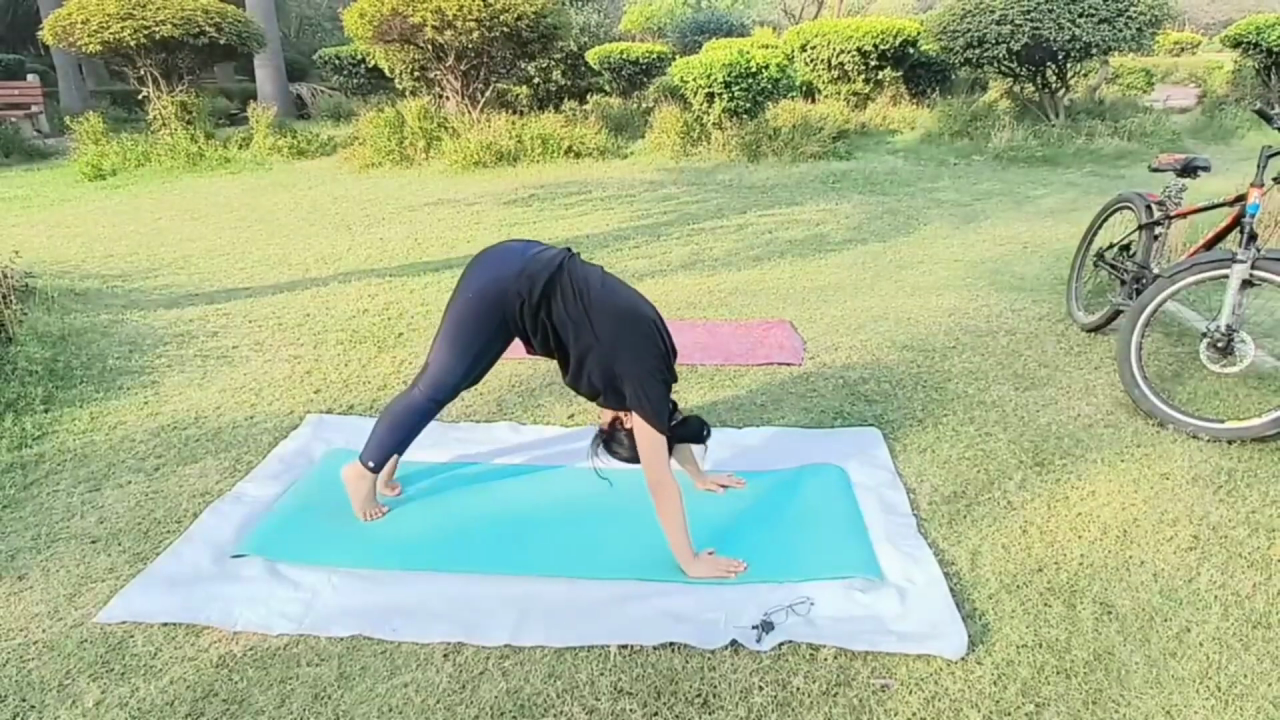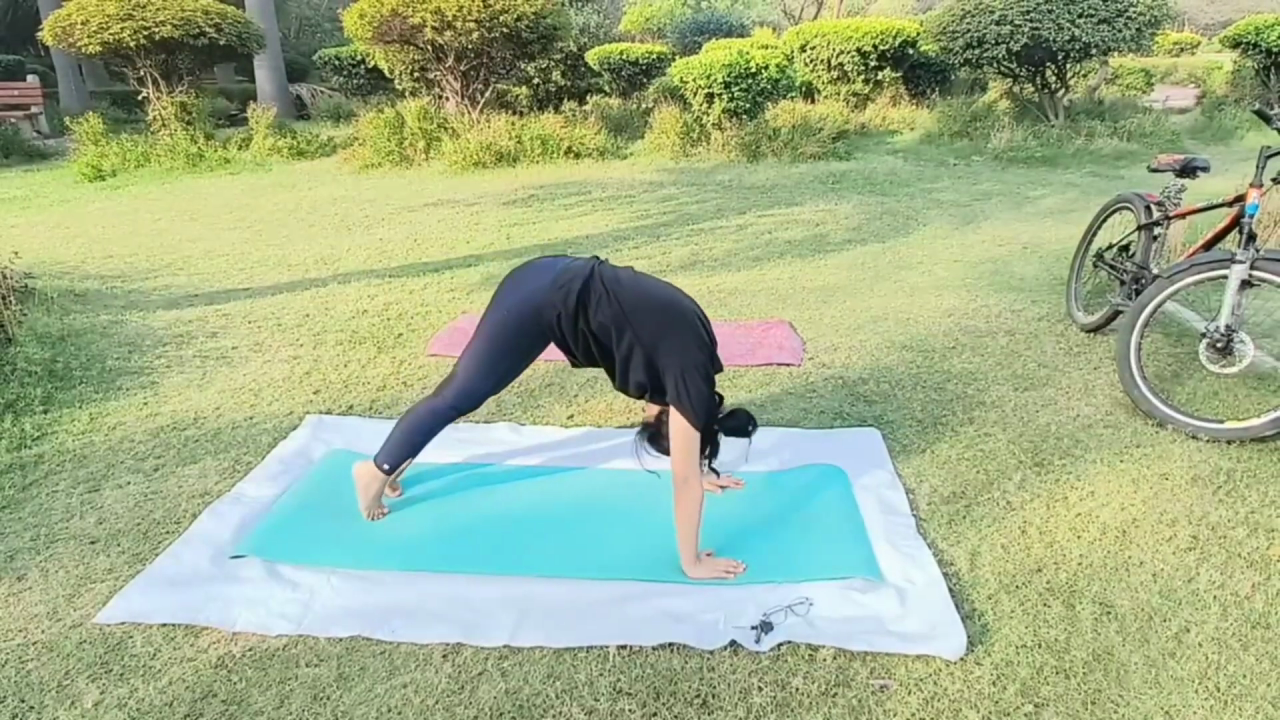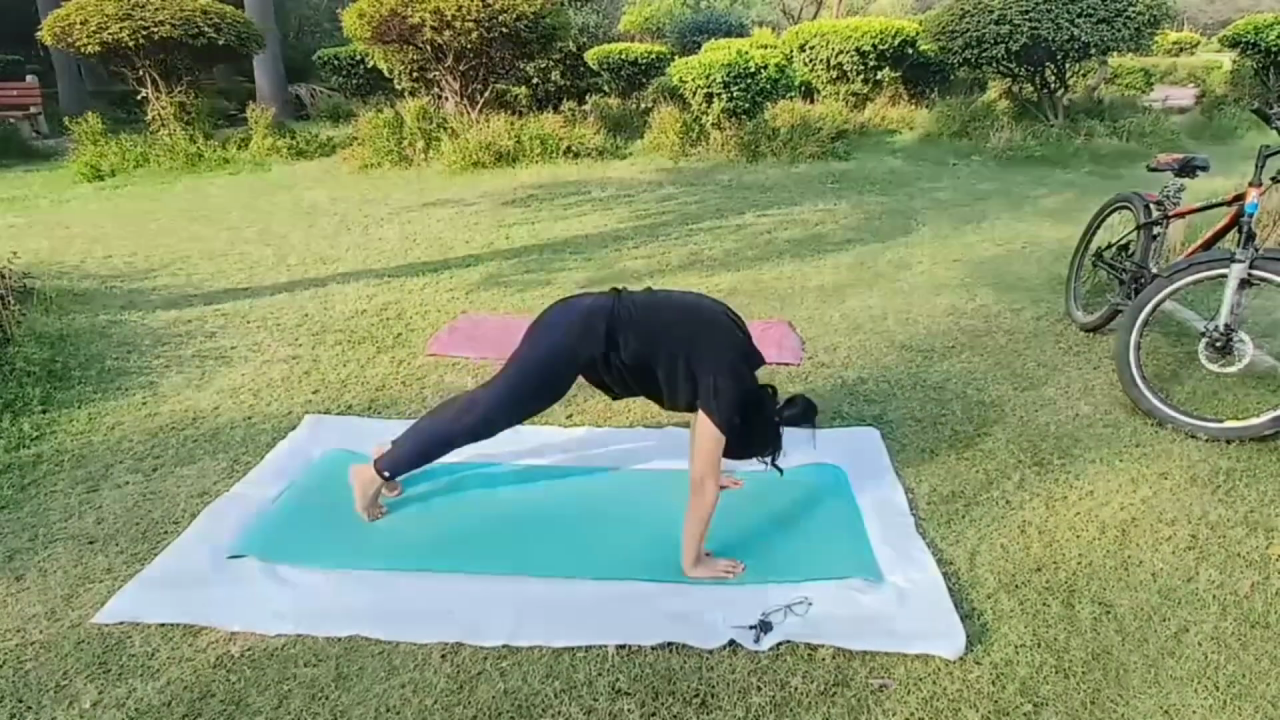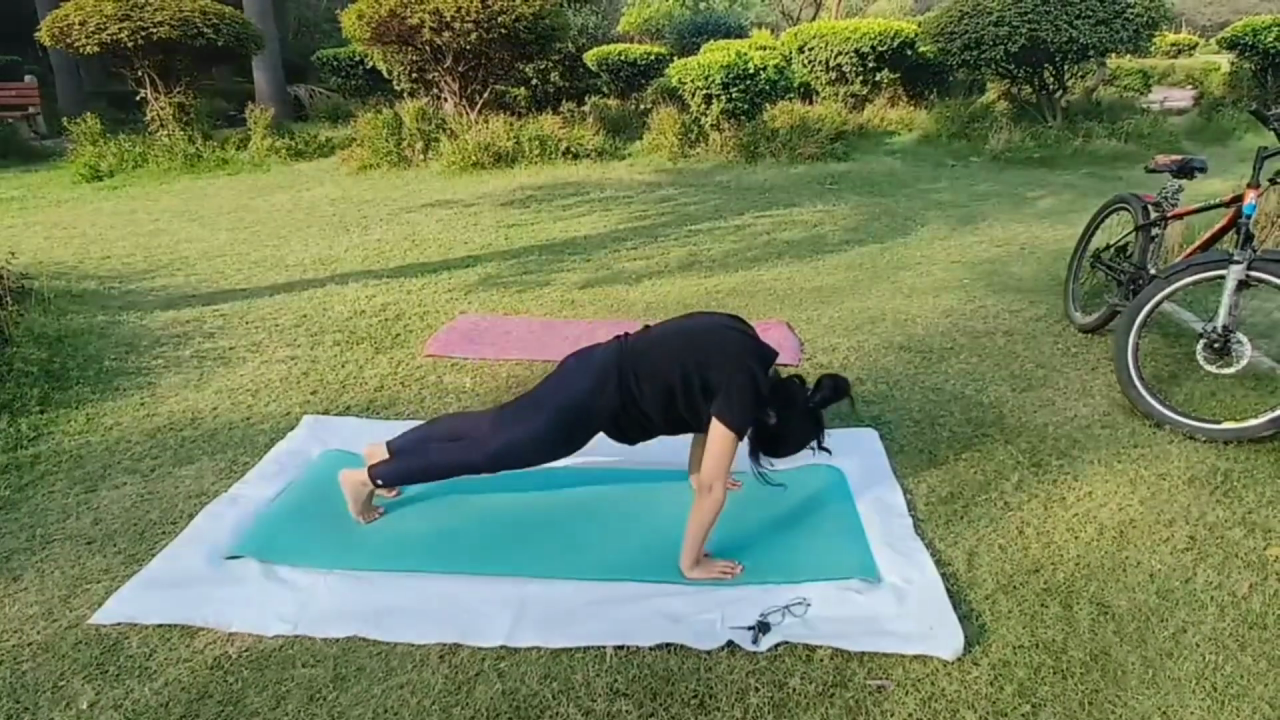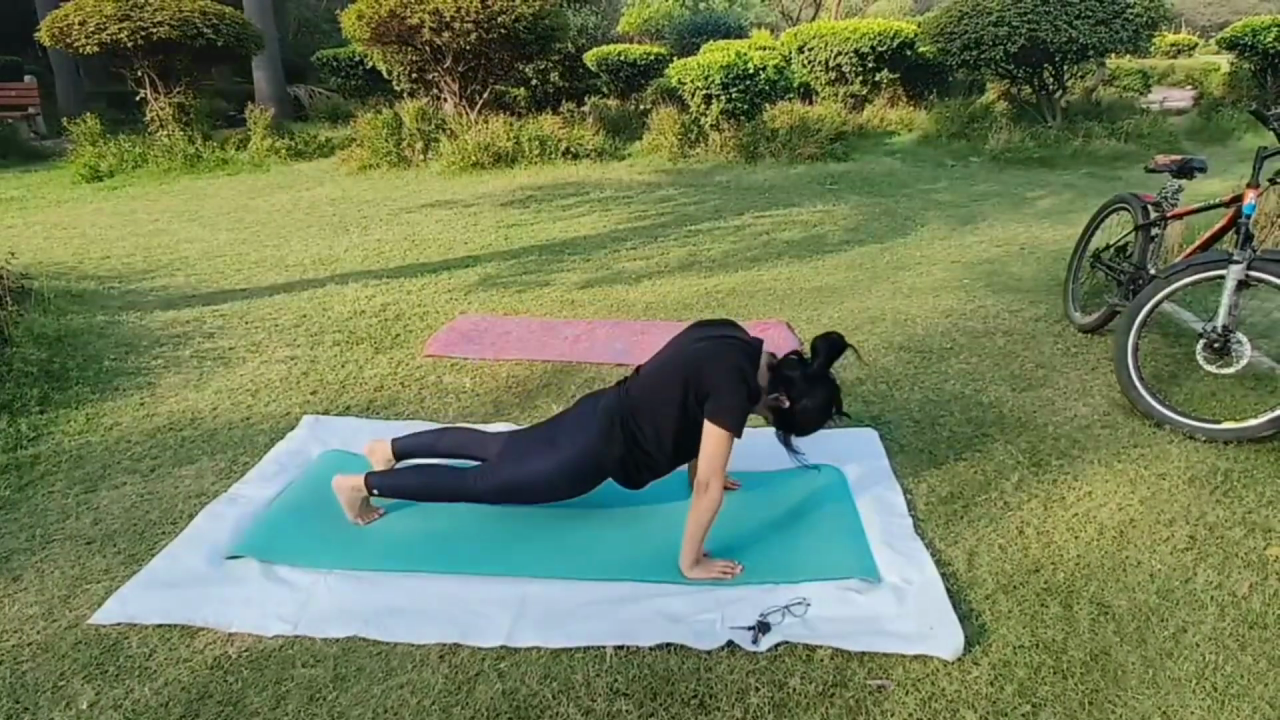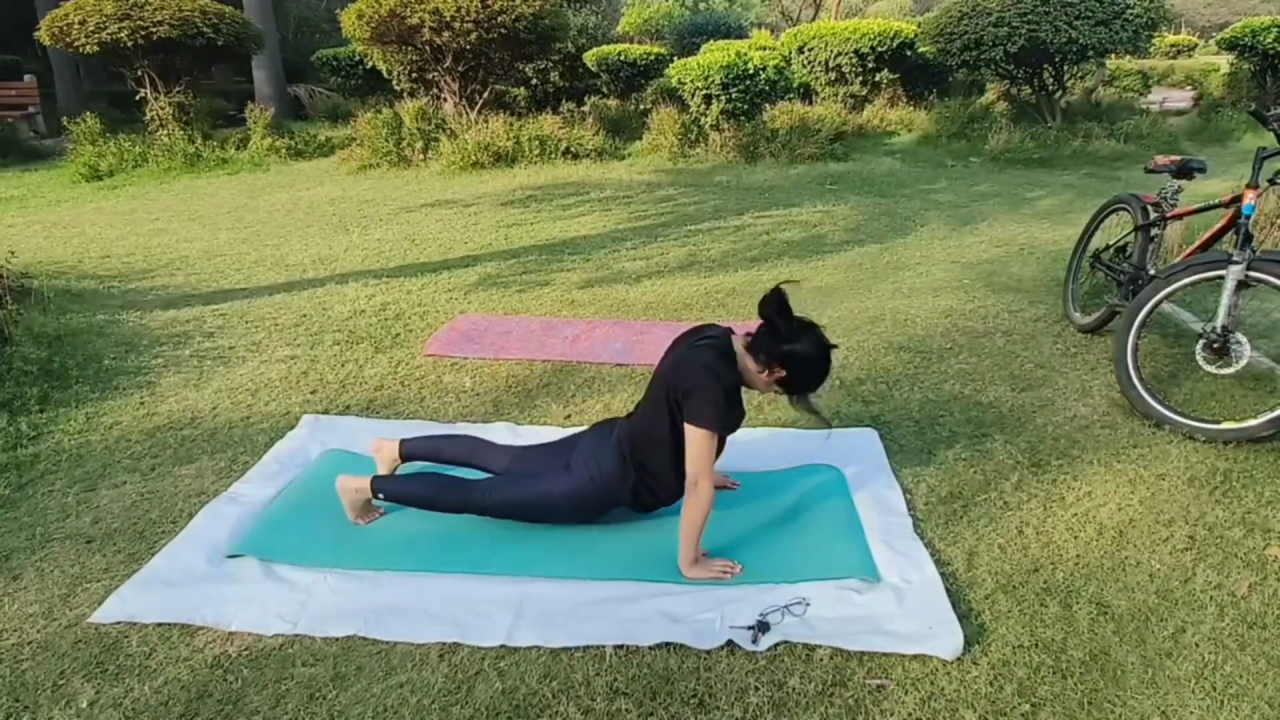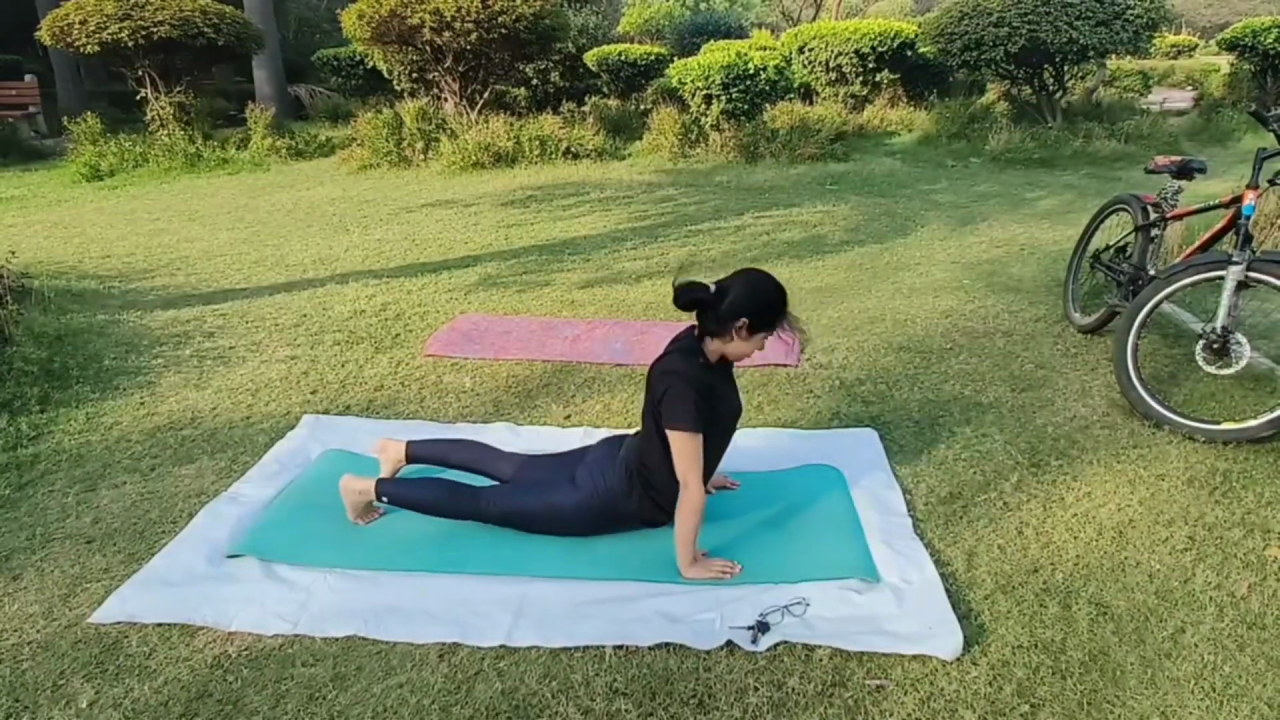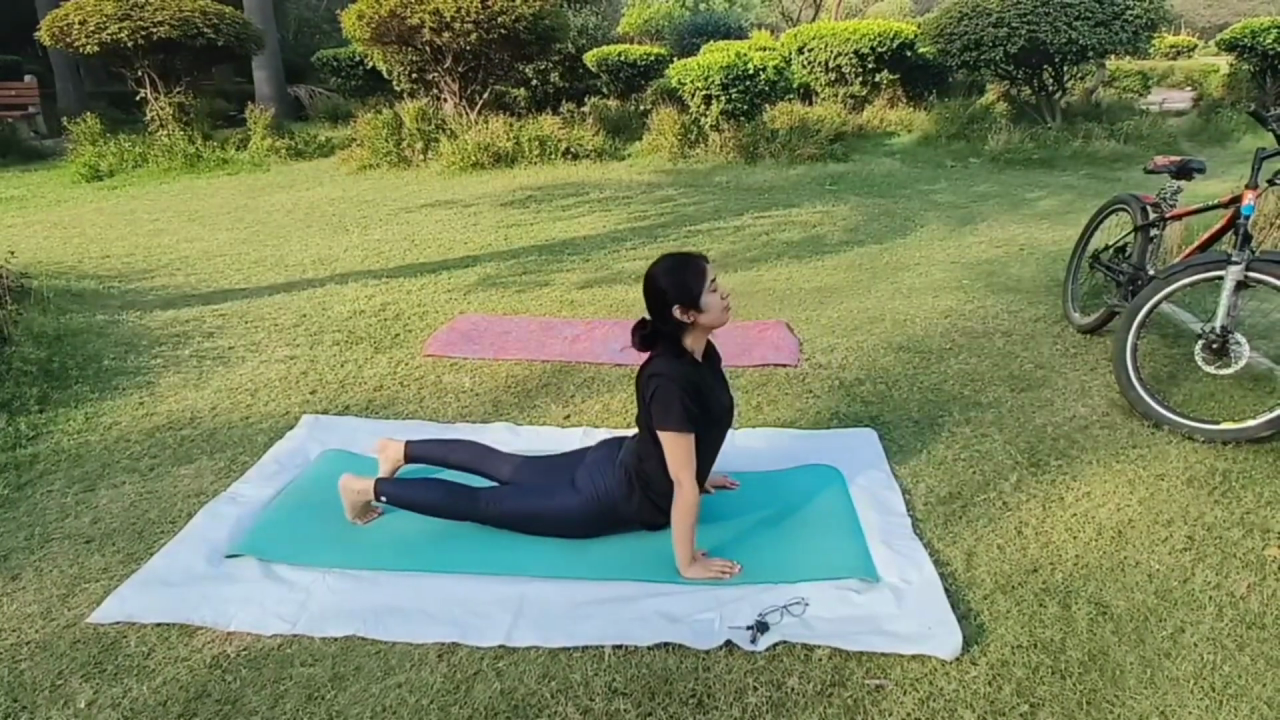
dt=0.3s
person 1, frame 1
left shoulder: (648, 367)
right shoulder: (645, 381)
left elbow: (672, 425)
right elbow: (660, 481)
left wrist: (698, 475)
right wrist: (690, 562)
left hip: (531, 275)
right hip: (509, 282)
left knee: (445, 383)
right knee: (436, 386)
left ankle: (387, 457)
right ankle: (363, 471)
person 1, frame 2
left shoulder: (693, 360)
right shoulder: (689, 377)
right elbow: (686, 479)
left wrist: (705, 473)
right wrist: (693, 562)
left hip: (560, 286)
right hip: (546, 297)
left knee: (467, 389)
right knee: (461, 393)
left ankle: (397, 457)
right ankle: (376, 471)
person 1, frame 3
left shoulder: (731, 351)
right shoulder: (728, 382)
left elbow: (697, 401)
right elbow: (704, 481)
left wrist: (708, 474)
right wrist: (692, 562)
left hip: (587, 321)
right hip: (582, 338)
left knee: (485, 404)
right knee: (481, 417)
left ankle: (391, 454)
right ankle: (375, 473)
person 1, frame 4
left shoulder: (746, 355)
right shoulder: (746, 386)
right elbow: (710, 486)
left wrist: (698, 470)
right wrist: (691, 563)
left hip: (599, 370)
right hip: (596, 396)
left knee: (491, 427)
right knee: (486, 450)
left ankle: (386, 451)
right ankle: (366, 477)
person 1, frame 5
left shoulder: (735, 343)
right shoulder: (736, 384)
right elbow: (707, 486)
left wrist: (703, 472)
right wrist: (691, 562)
left hip: (602, 417)
right hip: (601, 450)
left knee: (496, 447)
right knee: (481, 483)
left ankle: (390, 449)
right ankle: (363, 485)
person 1, frame 6
left shoulder: (717, 340)
right shoulder: (712, 379)
right elbow: (697, 485)
left wrist: (700, 473)
right wrist: (689, 562)
left hip: (612, 444)
right hip: (608, 483)
left knee: (501, 460)
right knee: (482, 496)
left ankle: (398, 448)
right ankle: (368, 487)
person 1, frame 7
left shoulder: (703, 346)
right shoulder: (684, 378)
right elbow: (689, 487)
left wrist: (705, 473)
right wrist: (689, 563)
left hip: (622, 459)
right hip: (615, 497)
left knee: (509, 467)
right knee: (488, 503)
left ankle: (401, 450)
right ankle: (371, 489)
person 1, frame 8
left shoulder: (696, 352)
right shoulder: (672, 380)
right elbow: (684, 485)
left wrist: (699, 475)
right wrist: (689, 563)
left hip: (617, 461)
right hip: (614, 499)
left knee: (506, 468)
right knee: (482, 503)
left ankle: (400, 450)
right ankle: (369, 489)
